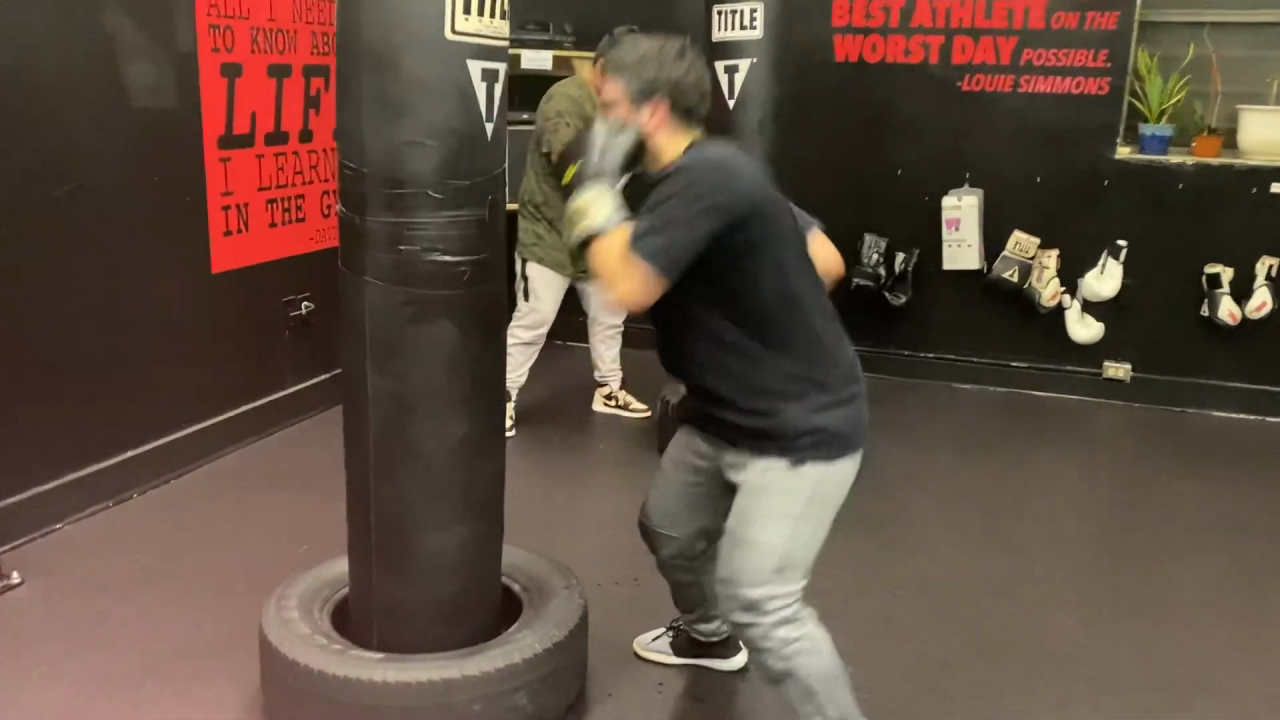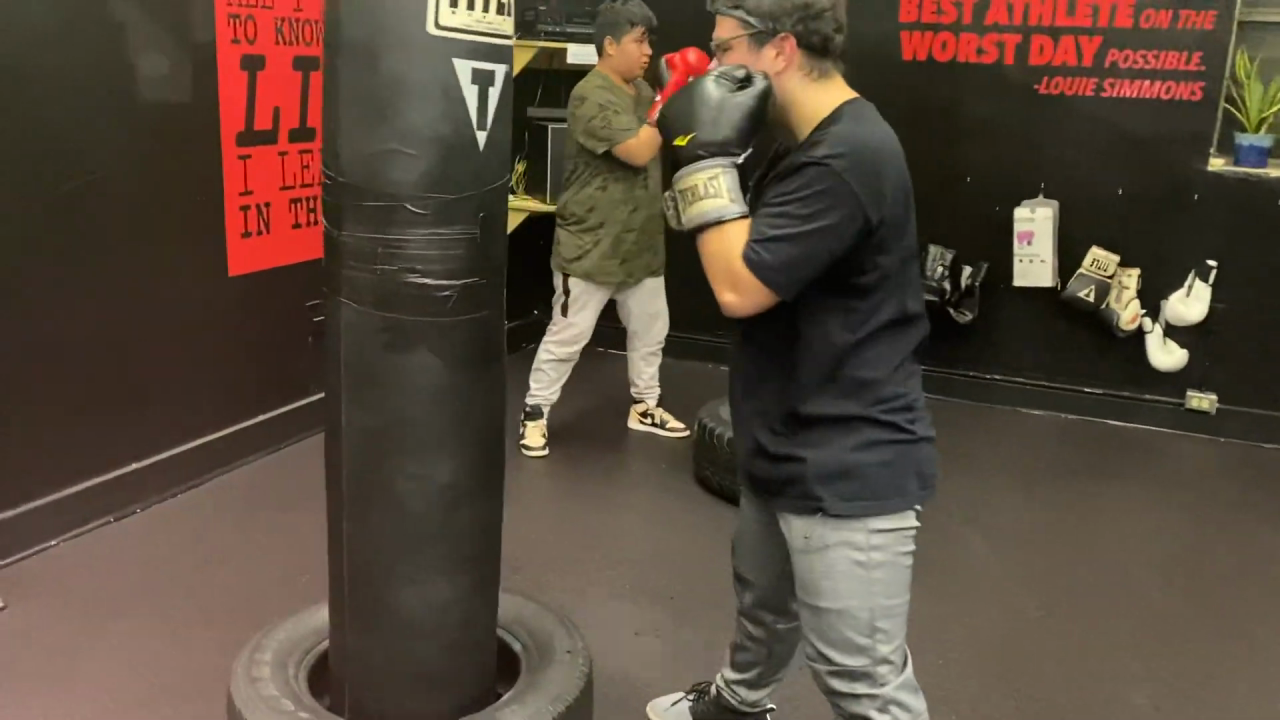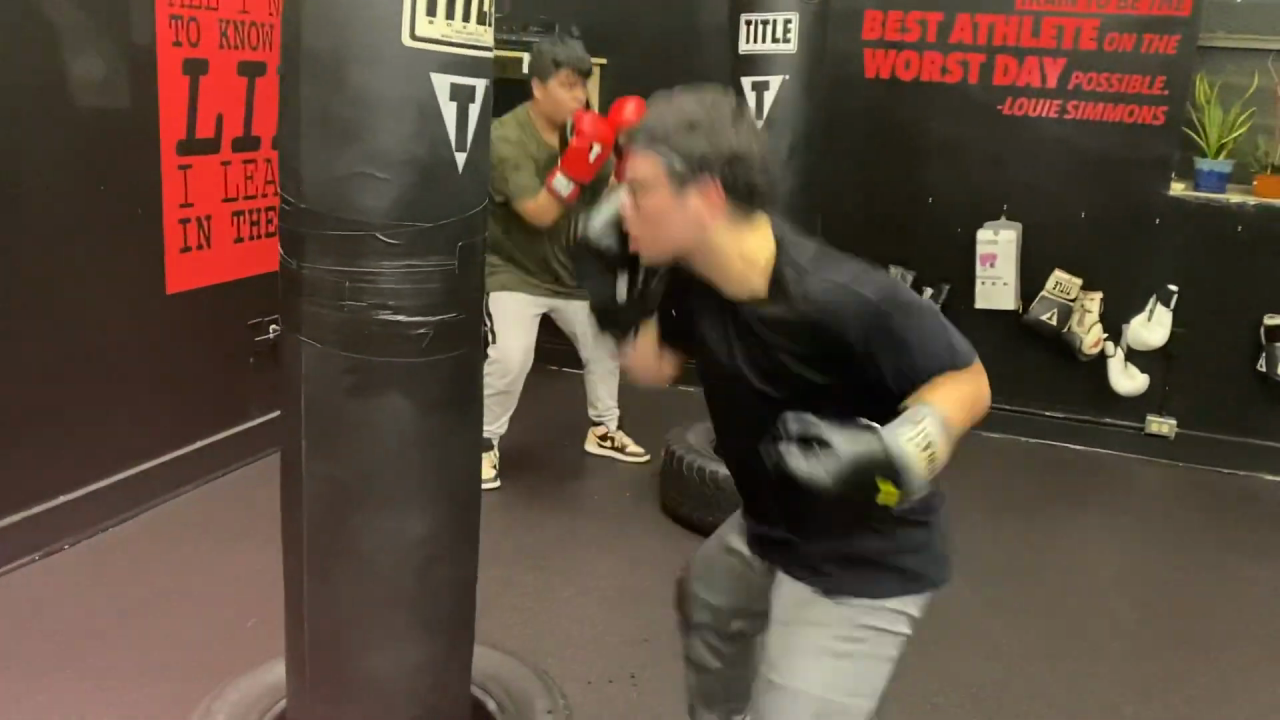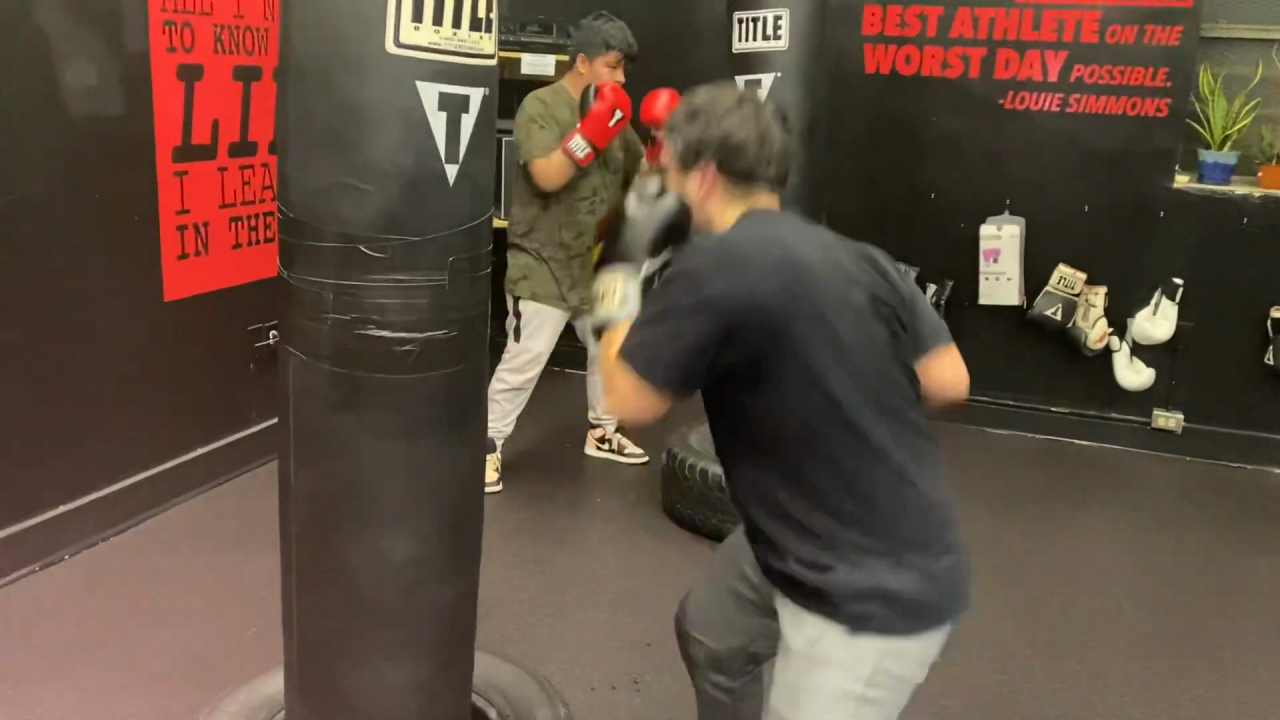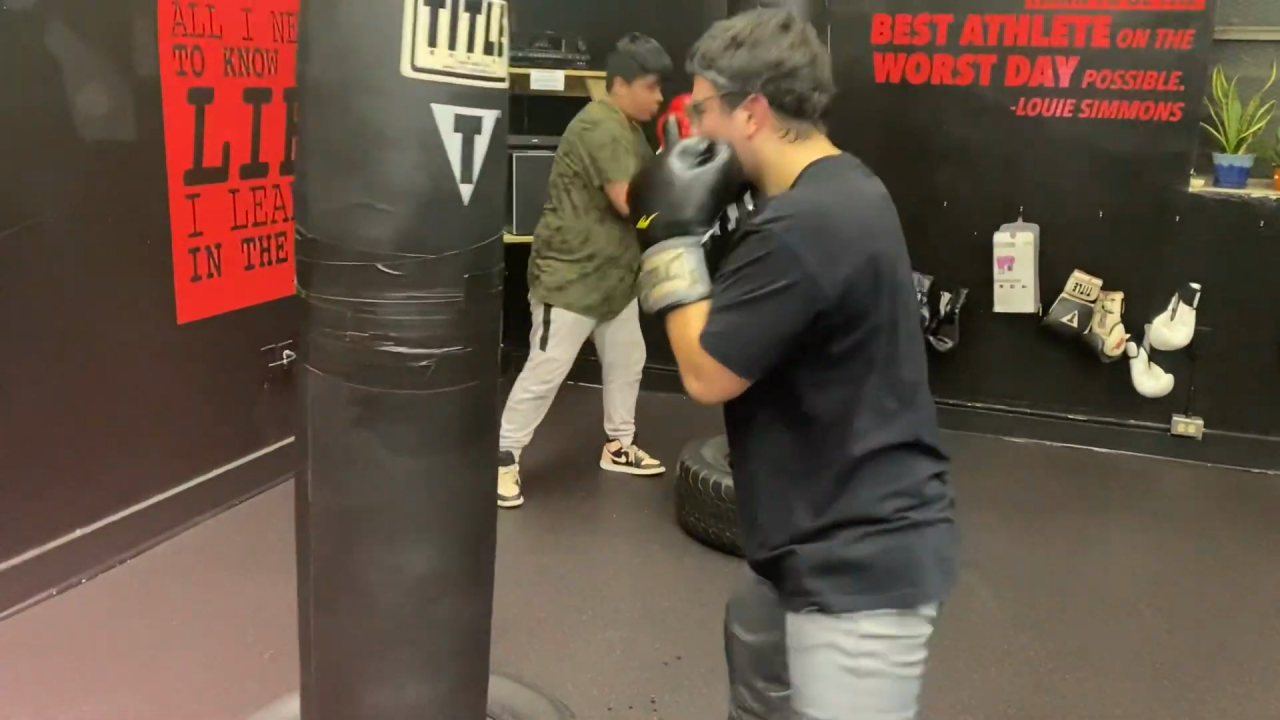
dt=1s
person 1, frame 1
left shoulder: (718, 176)
right shoulder: (704, 177)
left elbow: (630, 290)
right elbow: (826, 263)
left wrist: (593, 187)
left hip: (804, 428)
right hip: (726, 415)
left knee: (756, 602)
right knee: (667, 526)
right ankle: (707, 634)
person 1, frame 2
left shoulder: (847, 158)
right shoulder: (825, 141)
left elbow: (739, 289)
right elbow: (757, 252)
left wrist: (706, 158)
right wrist: (704, 154)
left hip: (847, 467)
right hip: (791, 449)
right knee: (763, 594)
person 1, frame 3
left shoulder: (836, 296)
right shoulder: (696, 271)
left elbow: (967, 385)
right elbow: (651, 366)
left wrist: (893, 458)
left hip: (862, 556)
right knee: (706, 598)
person 1, frame 4
left shoulder: (737, 256)
right shoulder: (857, 259)
left elbow: (629, 400)
right elbow: (948, 381)
left hip: (878, 585)
right knee: (706, 632)
person 1, frame 5
left shoulder: (800, 228)
right shoulder: (849, 186)
left elbow: (708, 376)
left wrist: (670, 237)
left hip: (866, 551)
right hip: (824, 526)
person 2, frame 1
right shoulder: (563, 100)
right elbow: (568, 165)
right hip: (548, 234)
left knee: (609, 313)
right knee: (531, 323)
left ankle: (607, 389)
right ankle: (502, 398)
person 2, frame 2
left shoulder: (640, 90)
right shoulder: (591, 96)
right elbow: (641, 151)
right wrist: (672, 95)
left hip: (639, 241)
right hip: (591, 243)
left knee: (650, 328)
right knee: (568, 334)
left ankle: (645, 406)
right ankle: (535, 413)
person 2, frame 3
left shoulder: (586, 130)
right shoulder: (506, 139)
right elbow: (540, 215)
right wrist: (577, 164)
left hip: (574, 268)
right hip: (513, 268)
left knee: (603, 347)
right knee: (509, 360)
left ankle: (603, 429)
right ankle: (484, 443)
person 2, frame 4
left shoulder: (613, 110)
right shoulder: (541, 106)
left elbow: (639, 171)
right elbow: (547, 177)
right wrist: (591, 129)
left hip: (600, 264)
right hip: (543, 266)
right knee: (525, 361)
left ankle: (601, 432)
right ankle: (488, 447)
person 2, frame 5
left shoulder: (628, 128)
right shoulder: (599, 126)
right elbow: (627, 201)
left hip: (613, 274)
right hip: (570, 277)
left knee: (628, 359)
right knee: (545, 372)
left ankle: (618, 445)
right ankle: (506, 458)
